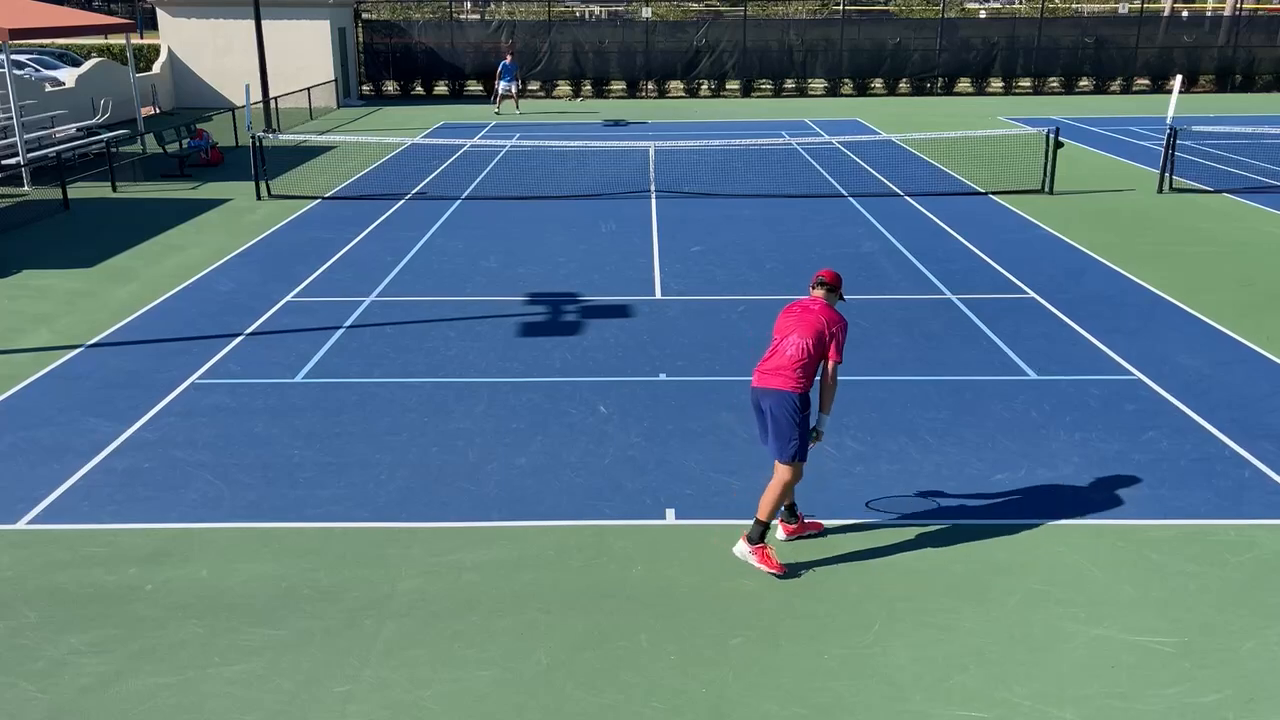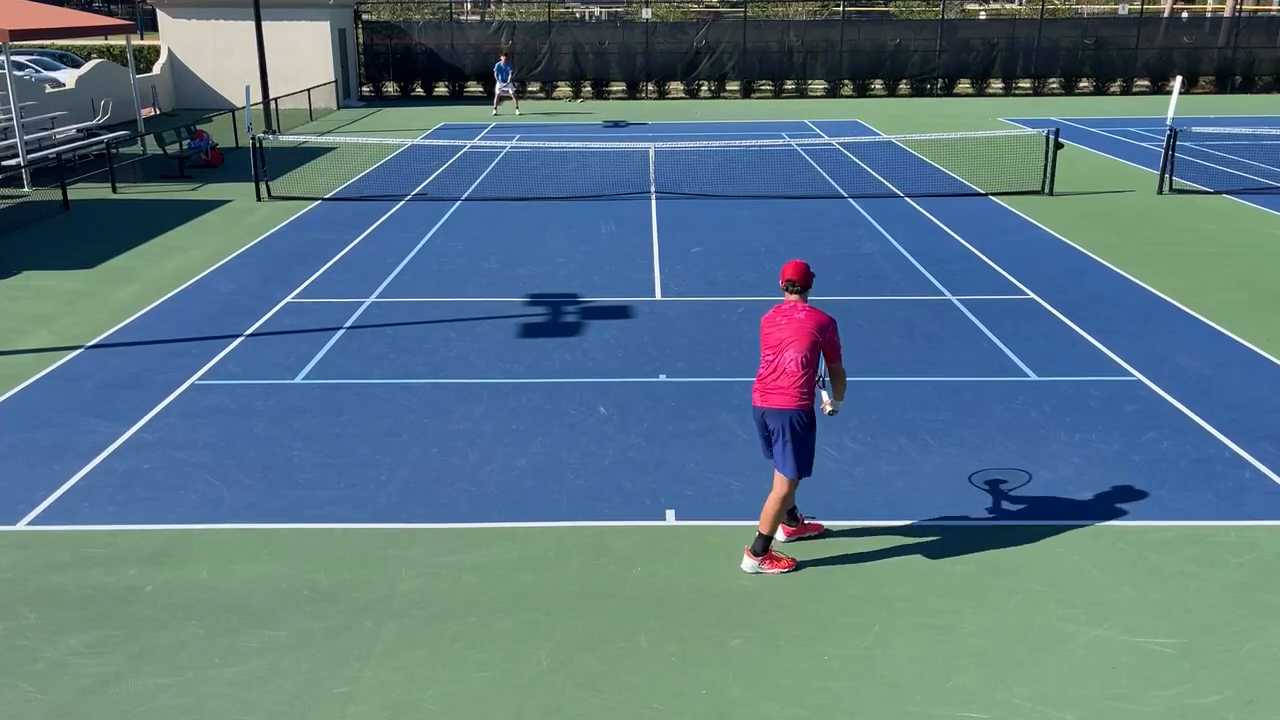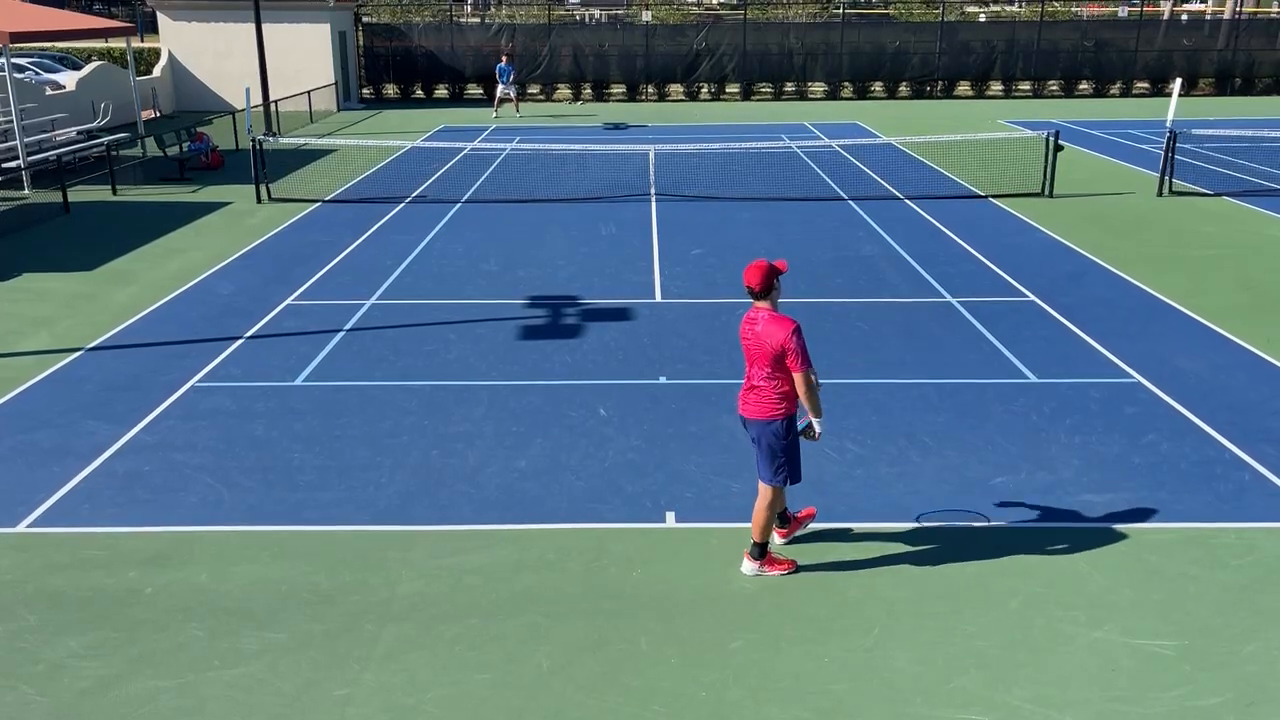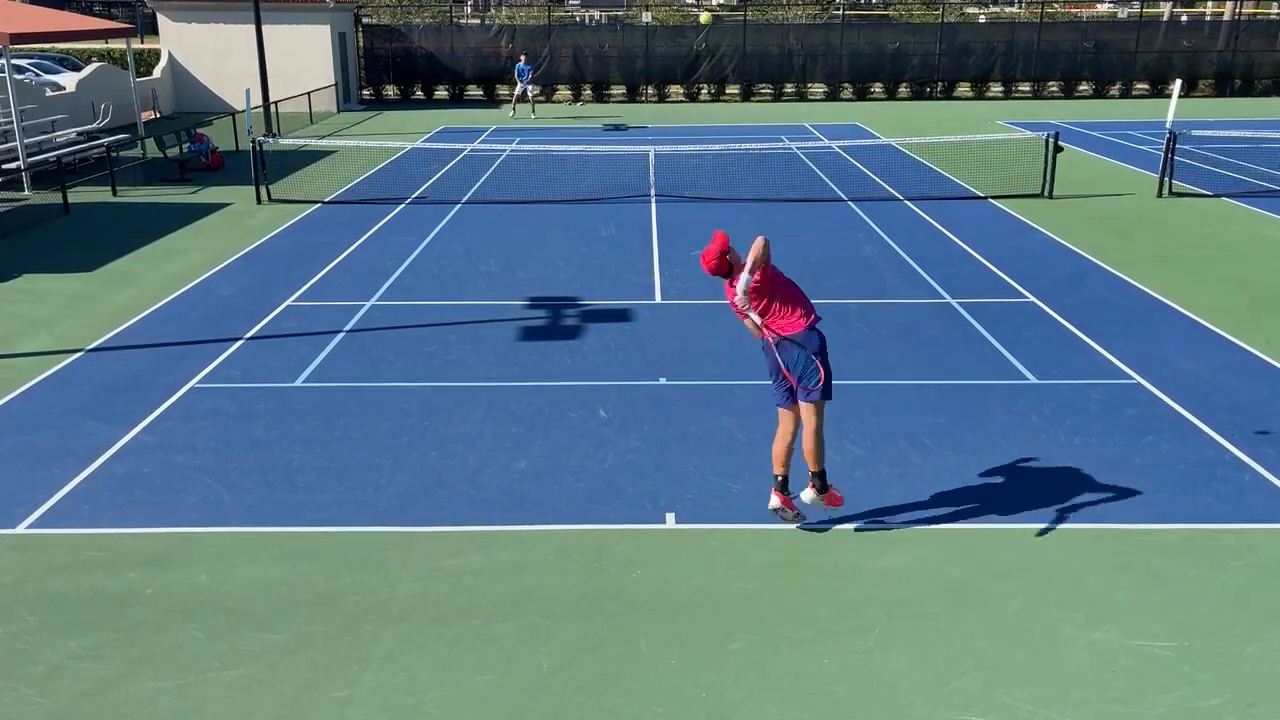
dt=1s
person 1, frame 1
left shoulder: (789, 310)
right shoulder: (836, 321)
right elbow: (829, 377)
right wrist: (821, 422)
left hip: (759, 385)
right hip: (786, 392)
left knee: (784, 457)
right knee: (790, 472)
left ankle: (790, 521)
right ankle: (752, 542)
person 1, frame 2
left shoulder: (768, 318)
right shoulder: (824, 322)
right elbow: (836, 373)
right wrist: (837, 401)
left hip: (761, 403)
right hip: (792, 408)
left knee: (782, 468)
right knee: (786, 481)
left ankle: (791, 523)
right ankle: (757, 554)
person 1, frame 3
left shoulder: (751, 319)
right shoulder: (788, 331)
right elbow: (804, 388)
left wrist: (806, 370)
right wrist: (817, 420)
left hip: (750, 409)
right hip: (773, 417)
left knee: (776, 476)
right knee: (770, 486)
left ankle: (784, 523)
right ankle: (756, 558)
person 1, frame 4
left shoulder: (735, 295)
right elbow: (761, 244)
right hip: (804, 337)
left knee: (788, 421)
right knee: (811, 414)
left ankle: (780, 494)
right ankle: (818, 487)
